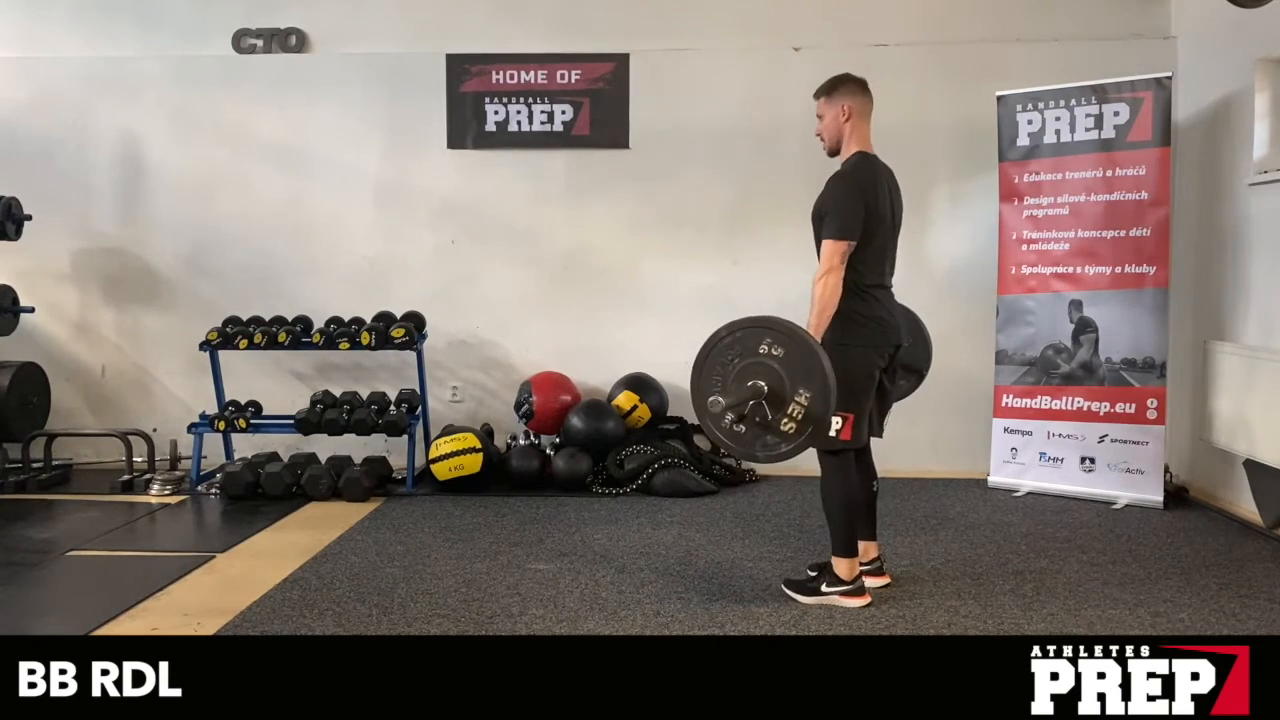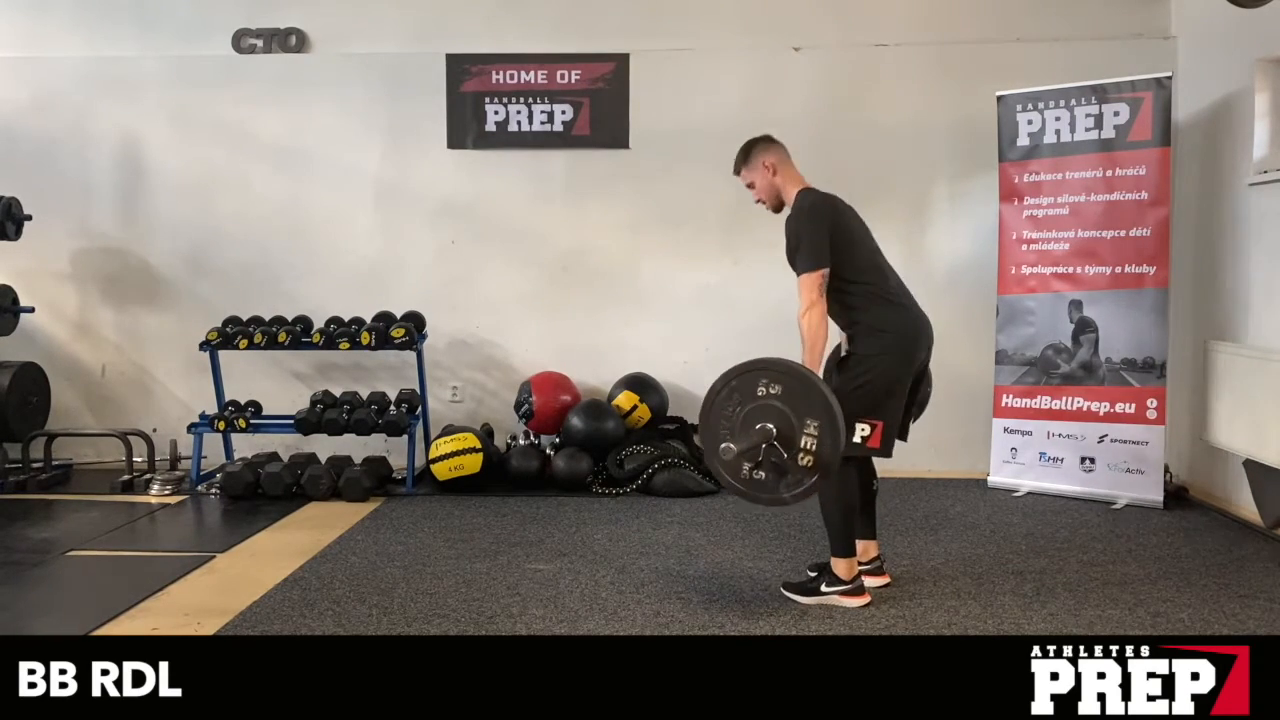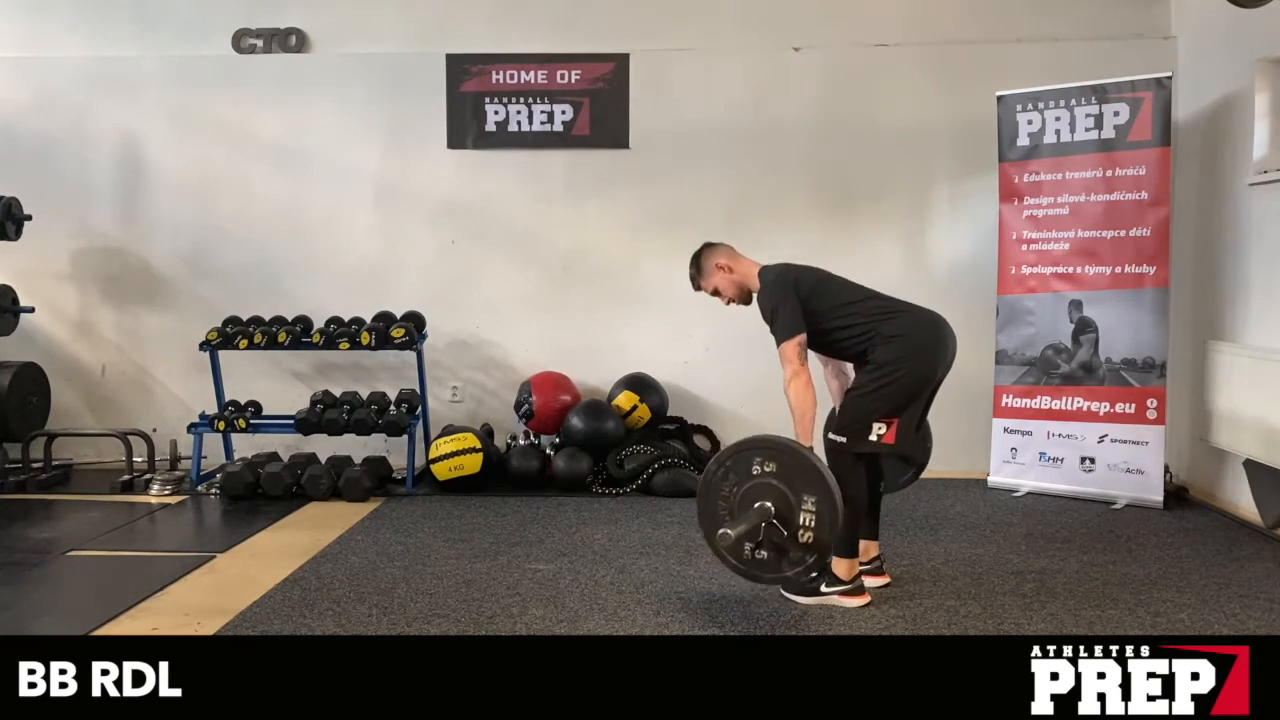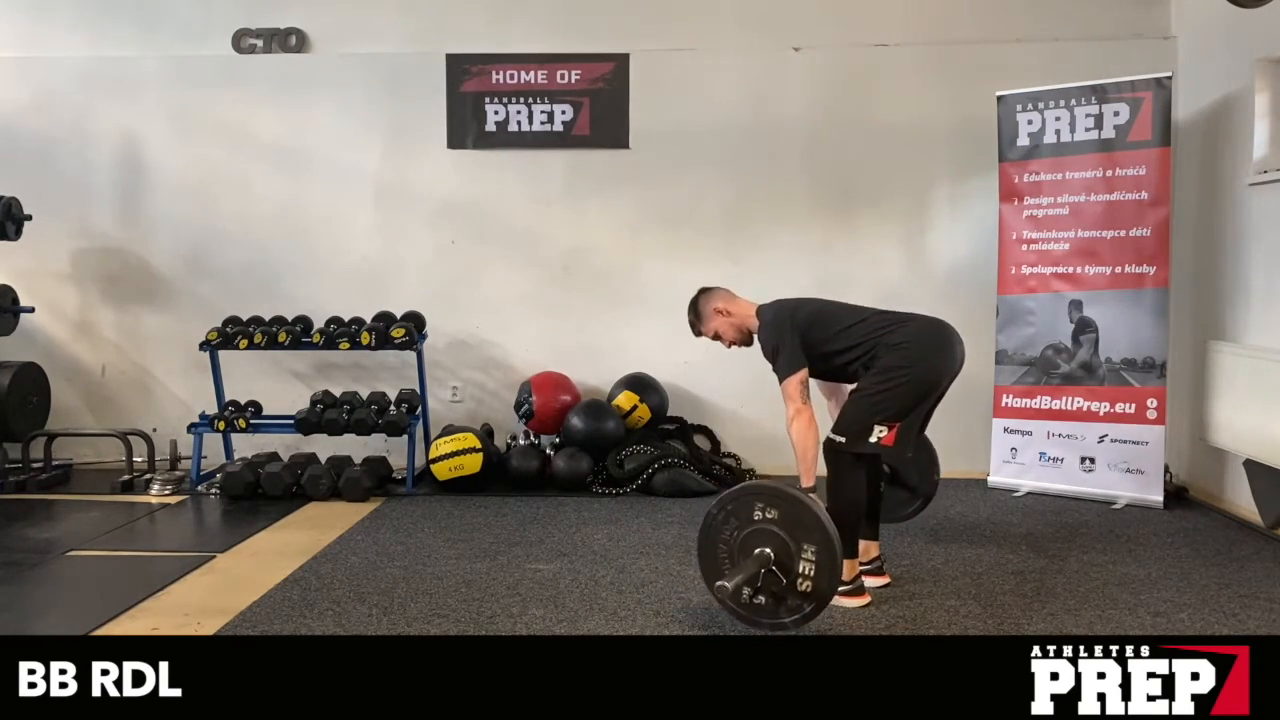
dt=0.5s
person 1, frame 1
left shoulder: (848, 181)
right shoulder: (883, 178)
left elbow: (832, 271)
left wrist: (808, 344)
left hip: (854, 334)
right hip: (880, 326)
left knee: (835, 449)
right knee: (852, 447)
left ankle: (844, 578)
right ankle: (867, 559)
person 1, frame 2
left shoulder: (805, 215)
right shoulder: (827, 208)
left elbow: (813, 305)
right wrist: (849, 356)
left hip: (885, 341)
right hip: (906, 332)
right knee: (850, 448)
left ankle: (843, 578)
right ankle: (868, 559)
person 1, frame 3
left shoulder: (774, 289)
right shoulder: (788, 282)
left elbow: (796, 375)
right elbow: (833, 361)
left wrist: (804, 452)
right wrist: (848, 417)
left hip: (911, 345)
right hip: (931, 338)
left knee: (845, 446)
right knee: (859, 443)
left ankle: (844, 578)
right ankle: (868, 558)
person 1, frame 4
left shoulder: (775, 328)
right shoulder: (790, 319)
left elbow: (799, 412)
right elbow: (835, 392)
left wrist: (808, 492)
left hip: (918, 354)
right hip: (938, 346)
left knee: (844, 448)
right knee: (859, 445)
left ankle: (844, 579)
right ankle: (868, 559)
